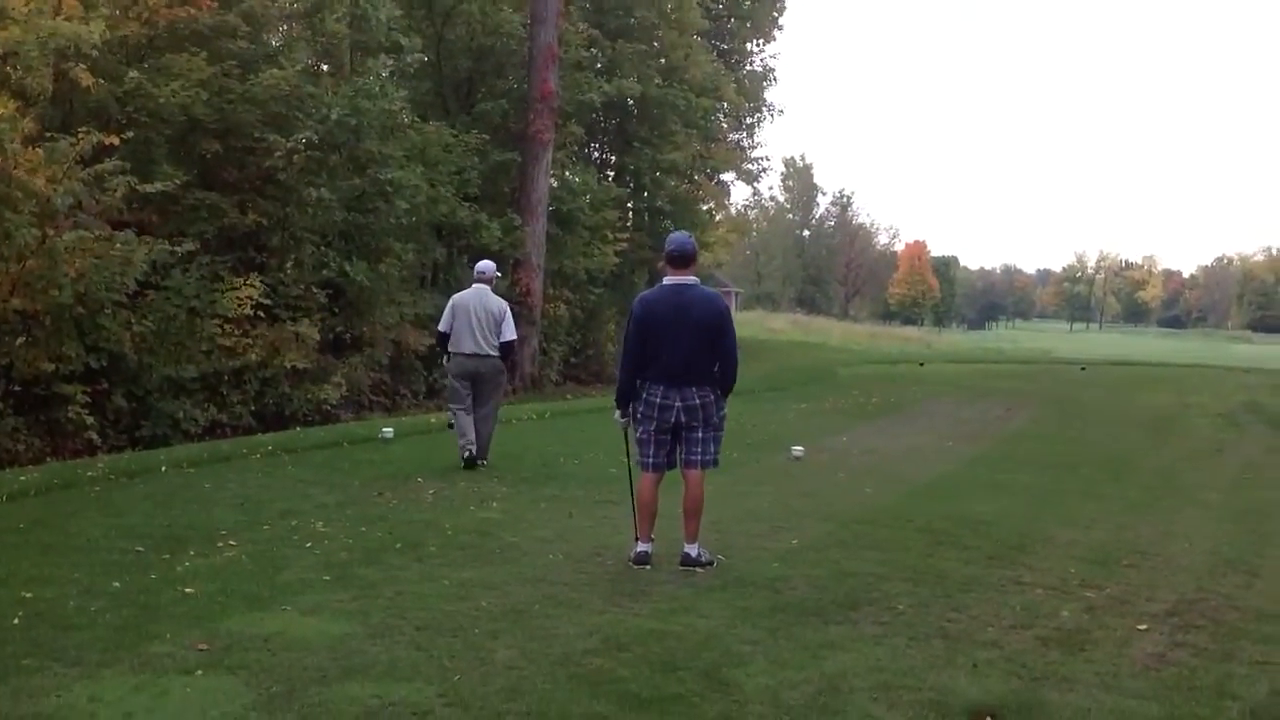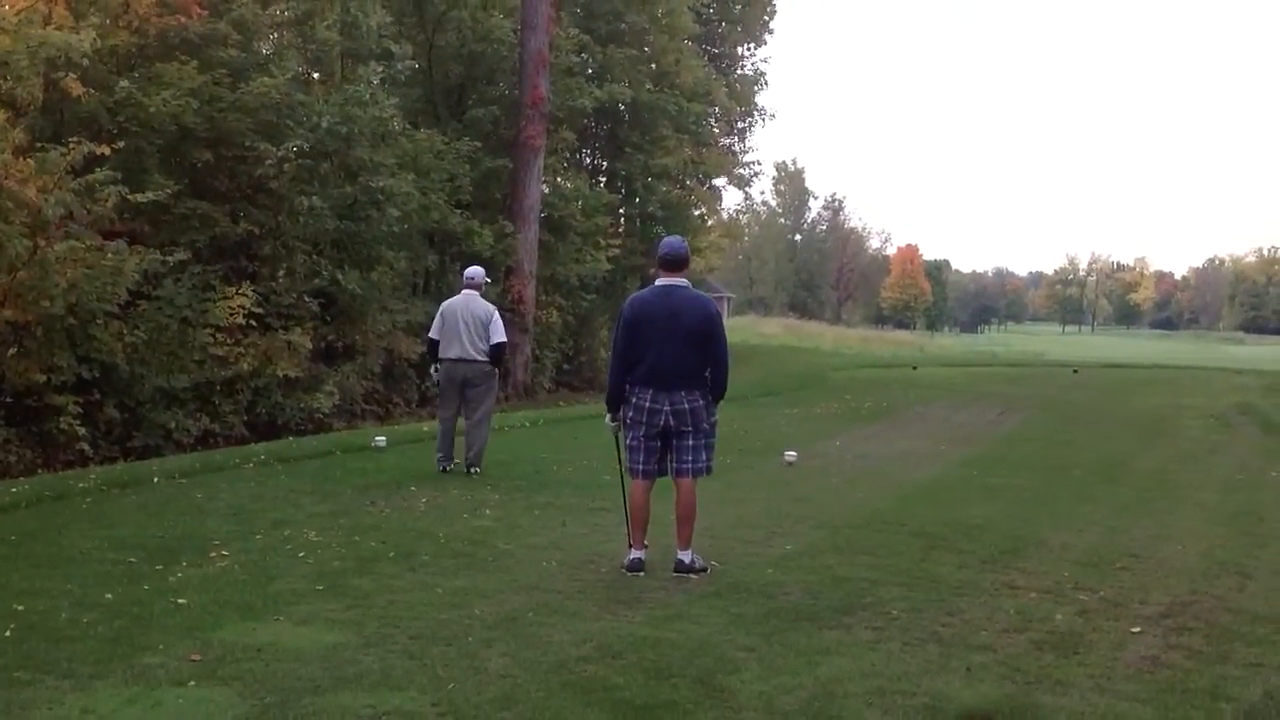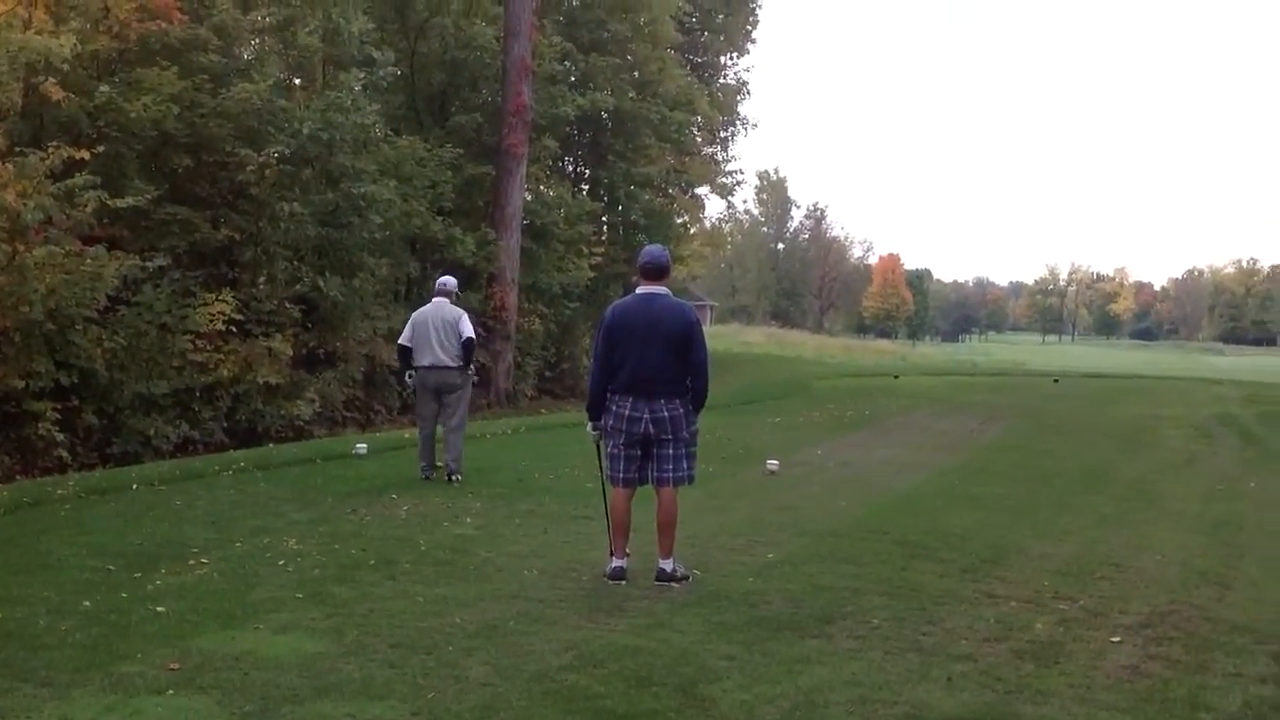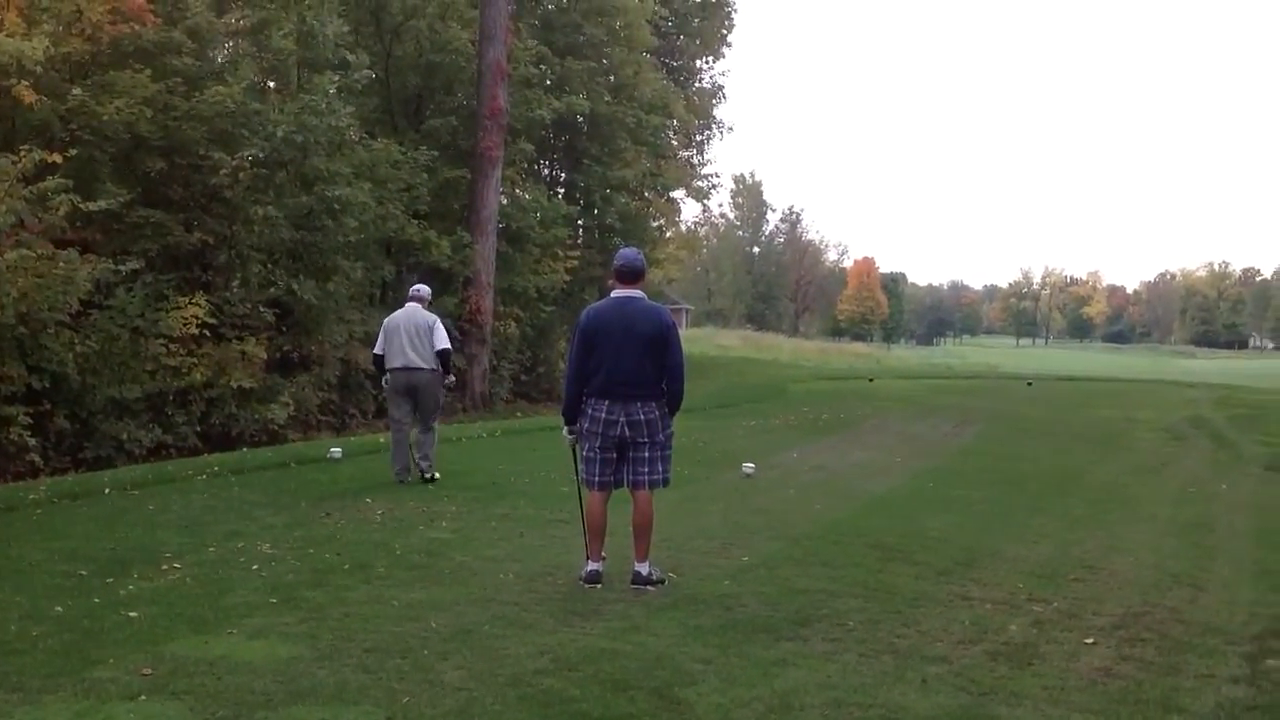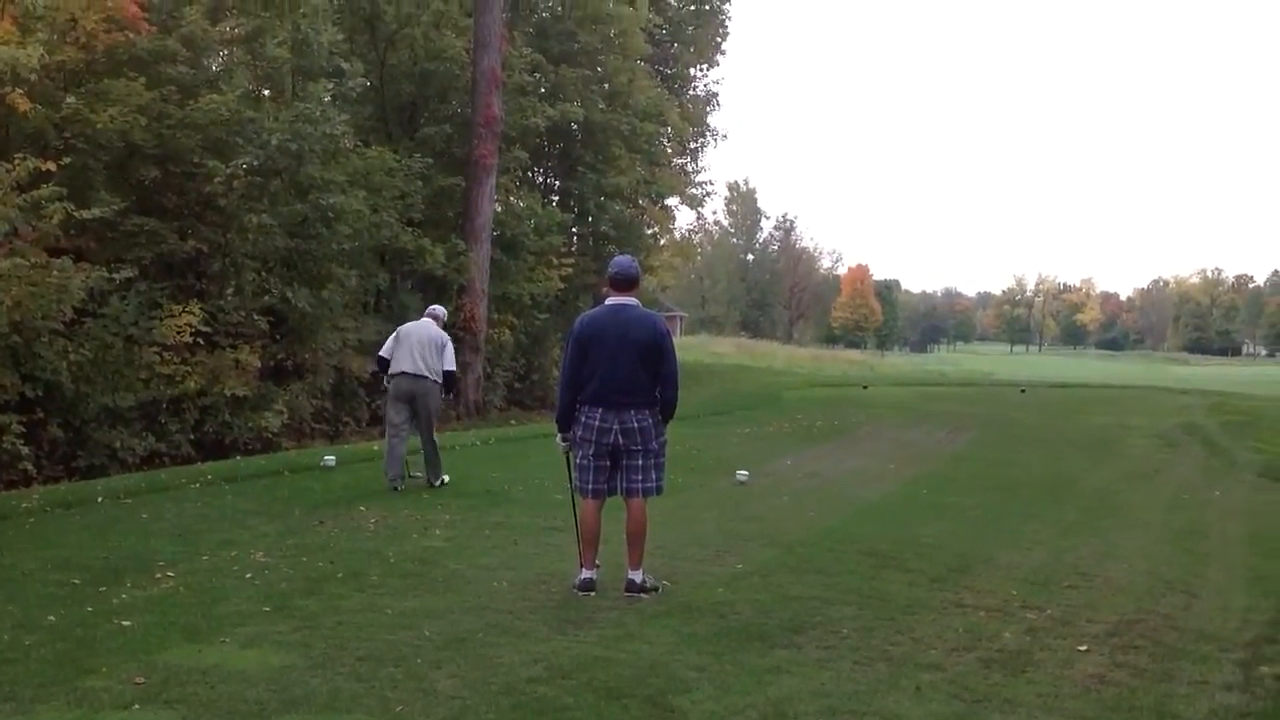
dt=0.4s
person 1, frame 1
left shoulder: (646, 302)
right shoulder: (714, 302)
left elbow: (631, 358)
right elbow: (729, 357)
left wrist: (623, 402)
right wrist: (721, 394)
left hip: (654, 395)
right hip: (700, 396)
left knee: (649, 472)
right knee: (694, 473)
left ankle: (642, 547)
right ankle: (691, 550)
person 1, frame 2
left shoulder: (636, 304)
right shoulder: (705, 306)
left elbow: (620, 359)
right elbow: (719, 360)
left wrist: (614, 406)
right wrist: (714, 399)
left hip: (643, 399)
right hip: (690, 400)
left knee: (641, 479)
right knee: (686, 480)
left ankle: (636, 554)
right ankle: (684, 557)
person 1, frame 3
left shoulder: (616, 312)
right shoulder: (685, 313)
left elbow: (600, 368)
right elbow: (699, 369)
left wrist: (595, 414)
right wrist: (694, 409)
left hip: (624, 407)
right hip: (671, 408)
left knee: (622, 487)
right knee: (667, 488)
left ankle: (618, 563)
right ankle: (666, 565)
person 1, frame 4
left shoulder: (592, 315)
right shoulder: (661, 317)
left elbow: (576, 371)
right elbow: (675, 372)
left wrist: (570, 418)
right wrist: (669, 412)
left hip: (600, 410)
right hip: (647, 411)
left knee: (597, 491)
right knee: (643, 491)
left ankle: (593, 566)
right ankle: (642, 568)
person 1, frame 5
left shoulder: (586, 323)
right shoulder: (654, 324)
left elbow: (569, 378)
right elbow: (668, 380)
left wrist: (564, 425)
right wrist: (663, 420)
left hip: (593, 418)
right hip: (640, 419)
left knee: (591, 498)
right knee: (636, 499)
left ankle: (587, 574)
right ankle: (635, 576)
person 2, frame 1
left shoulder: (456, 299)
right shoulder: (501, 305)
left elbow: (442, 332)
right elbow: (508, 341)
left wrist: (448, 353)
right wrist: (502, 361)
left hip: (460, 362)
right hip: (490, 364)
left knee: (460, 407)
right knee: (485, 411)
left ankle: (468, 446)
right ankle: (480, 456)
person 2, frame 2
left shoulder: (446, 306)
right shoulder: (489, 309)
left elbow: (433, 339)
right elbow: (499, 344)
left wrist: (434, 363)
right wrist: (494, 365)
left hip: (450, 367)
right hip: (480, 369)
left knee: (447, 415)
right knee: (477, 418)
left ankle: (444, 461)
right ankle: (473, 464)
person 2, frame 3
left shoulder: (418, 315)
right shoulder: (458, 314)
left elbow: (403, 346)
right elbow: (469, 340)
left wrist: (408, 368)
right wrist: (468, 364)
left hip: (425, 374)
right hip: (454, 375)
left knee: (426, 424)
right knee: (454, 425)
left ankle: (427, 470)
right ankle: (452, 471)
person 2, frame 4
left shoulder: (390, 320)
right shoulder: (431, 319)
left elbow: (378, 354)
right elbow: (443, 351)
left wrist: (384, 374)
right wrist: (447, 373)
left hip: (397, 376)
right hip: (426, 376)
left knee: (400, 426)
right knee: (427, 424)
left ankle: (401, 473)
right ankle: (426, 469)
person 2, frame 5
left shoulder: (403, 329)
right shoulder: (443, 337)
left elbow: (382, 358)
right elbow: (449, 371)
left wrist: (388, 375)
right wrist: (448, 390)
left hip: (399, 383)
right hip: (427, 385)
left knee: (396, 433)
right knee: (428, 433)
left ankle: (395, 480)
right ankle: (435, 477)
